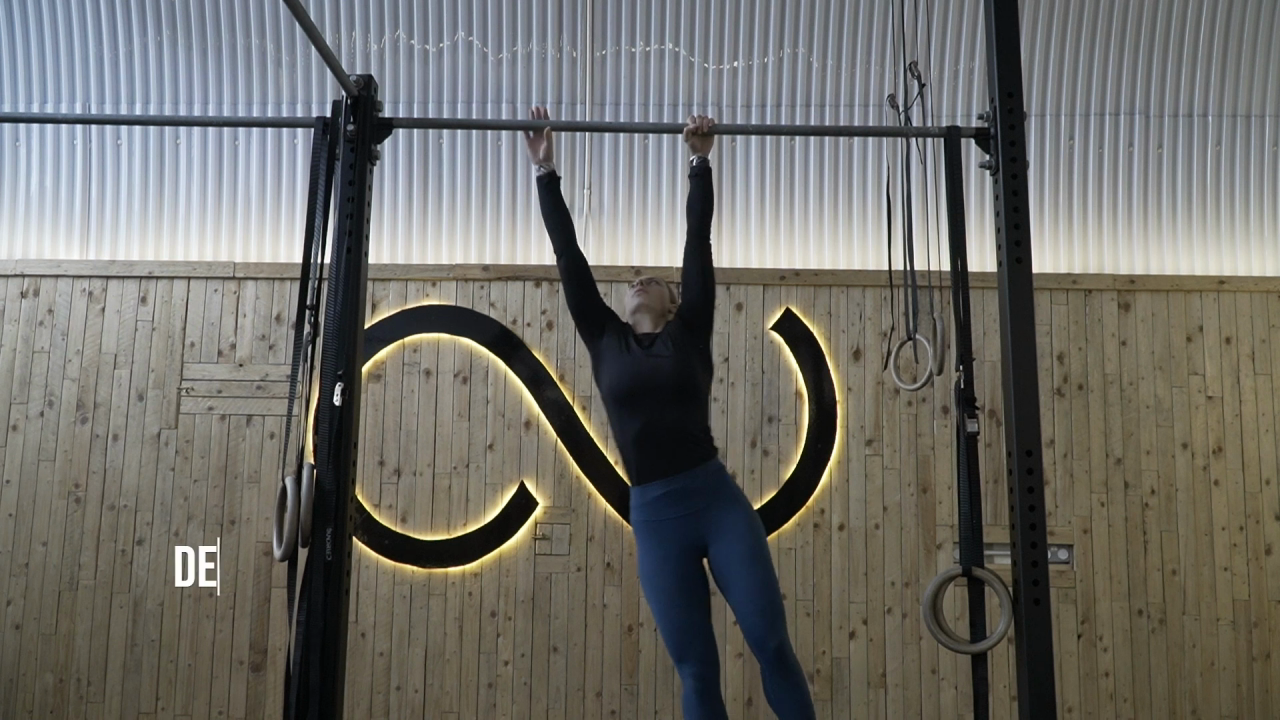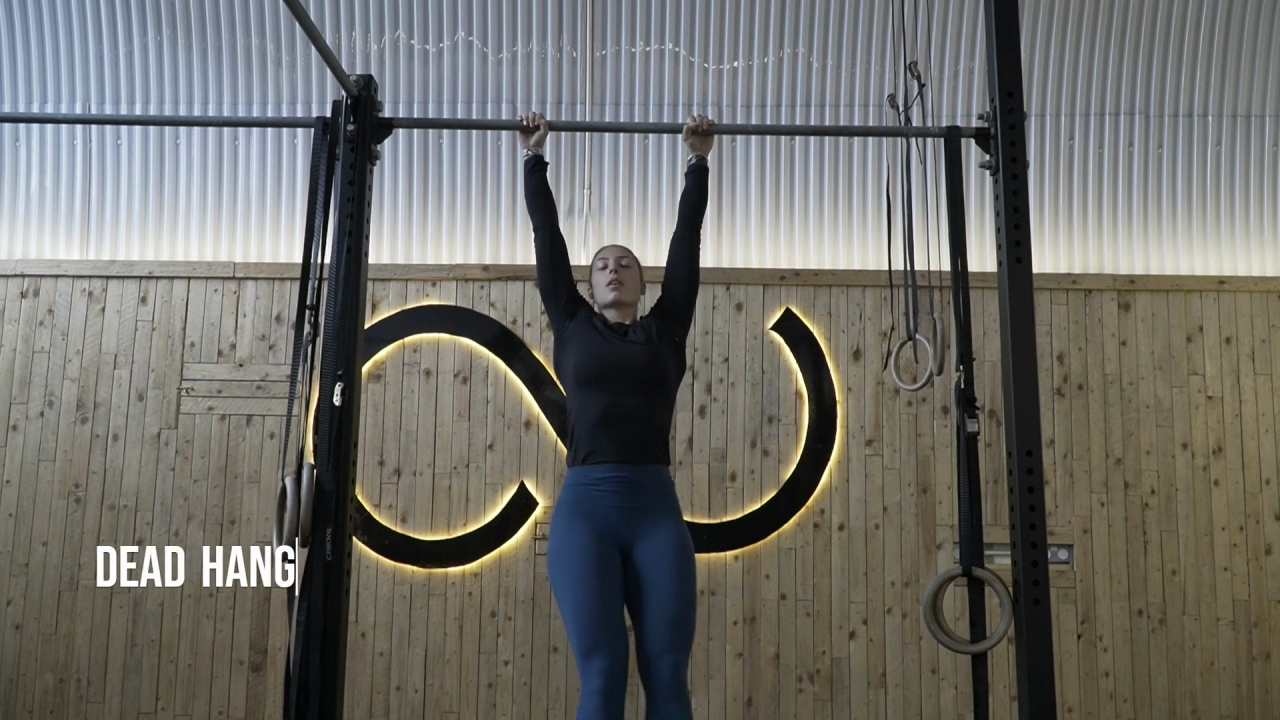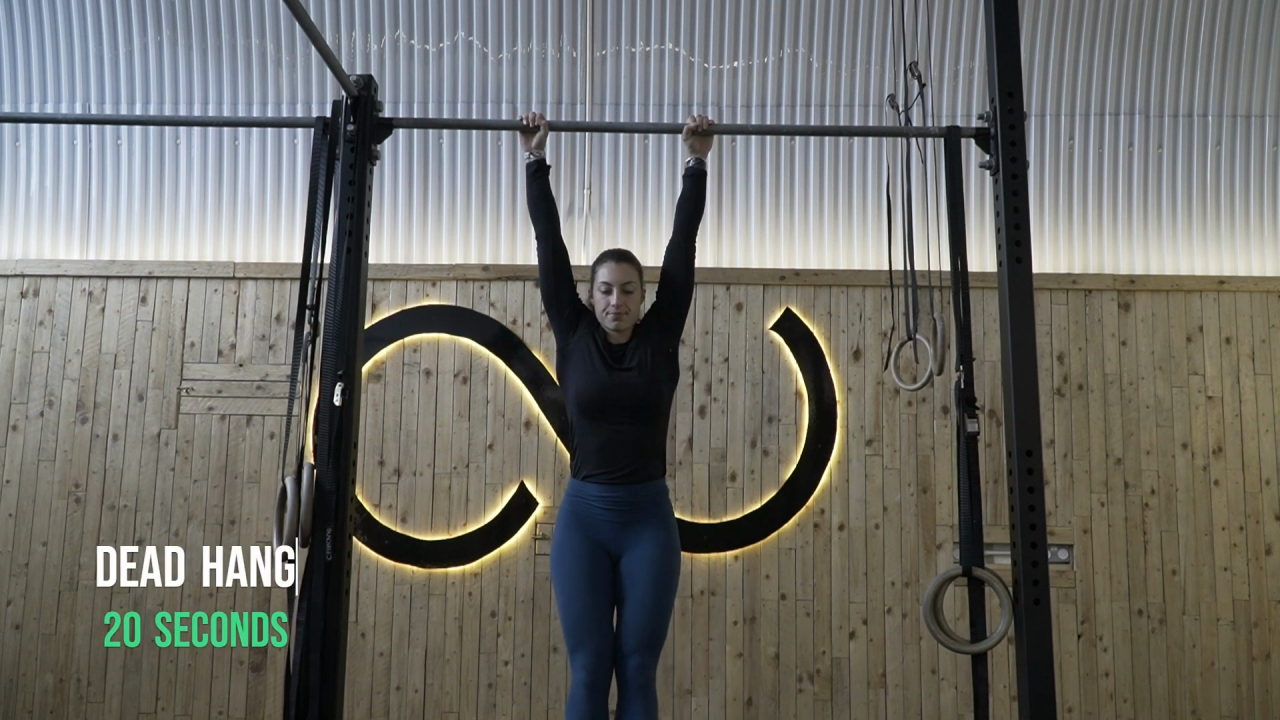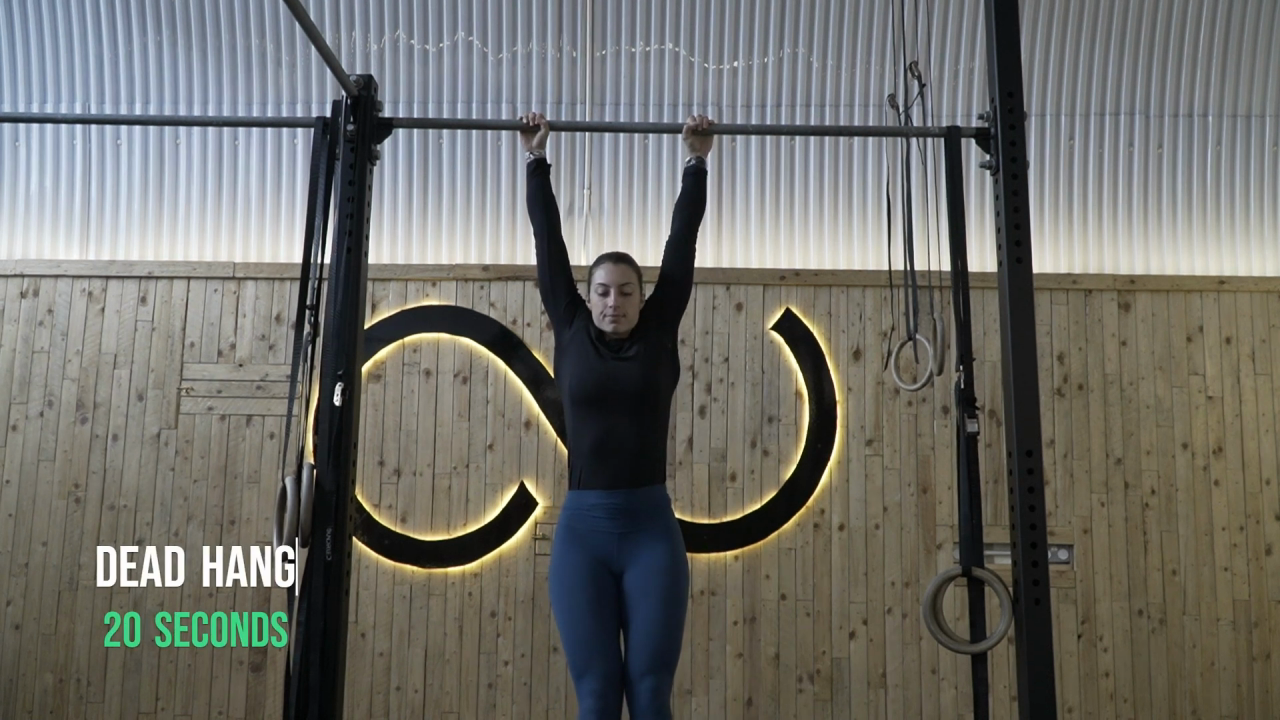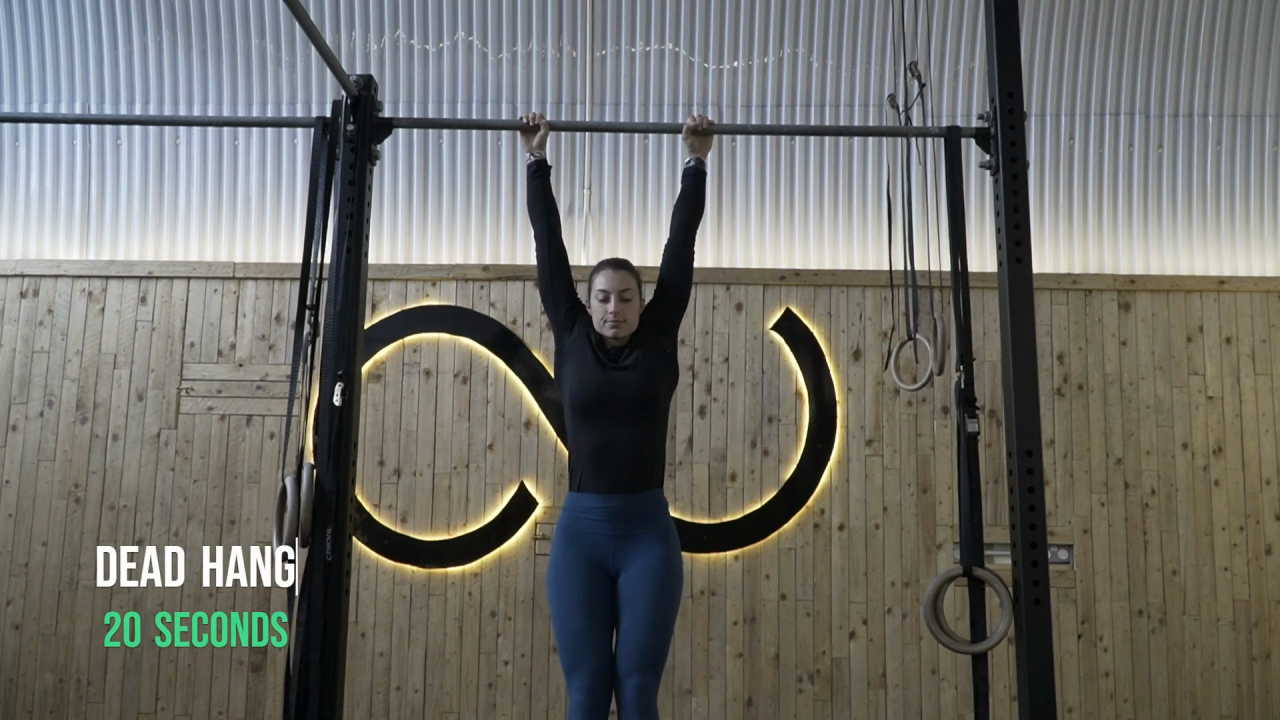
dt=1s
person 1, frame 1
left shoulder: (690, 336)
right shoulder: (606, 342)
left elbow: (698, 242)
right elbow: (570, 256)
left wrist: (700, 162)
right wrist: (546, 174)
left hip: (719, 502)
right hip: (654, 517)
left knee: (770, 644)
person 1, frame 2
left shoulder: (665, 329)
right shoulder: (571, 325)
left elbow: (687, 236)
right elbow: (546, 233)
left wrist: (698, 160)
right wrist: (534, 157)
left hip: (656, 508)
right hip: (584, 508)
person 1, frame 3
left shoulder: (661, 337)
right shoulder: (573, 334)
left elbow: (683, 244)
right elbow: (549, 241)
left wrist: (696, 163)
right wrist: (536, 161)
left hip: (648, 518)
right hip: (584, 516)
right knee: (589, 670)
person 1, frame 4
left shoulder: (659, 334)
right shoulder: (570, 332)
left elbow: (682, 240)
right elbow: (547, 239)
left wrist: (697, 161)
right wrist: (535, 160)
left hip: (651, 528)
right hip: (582, 529)
person 1, frame 5
left shoulder: (658, 340)
right shoulder: (571, 339)
left elbow: (680, 244)
right elbow: (548, 243)
left wrist: (696, 163)
right wrist: (536, 161)
left hip: (648, 531)
right hip: (580, 531)
